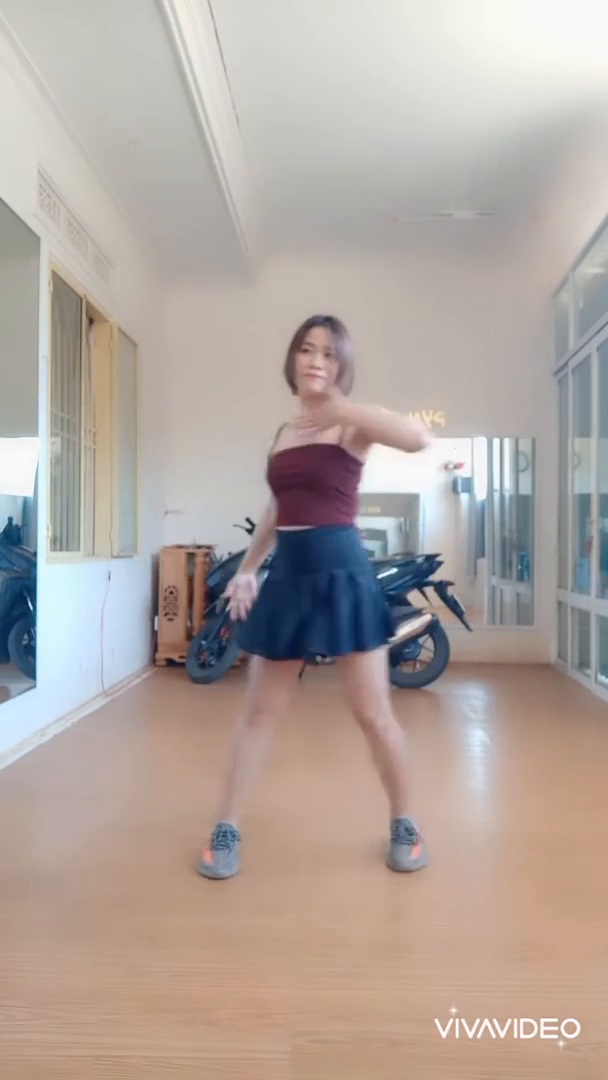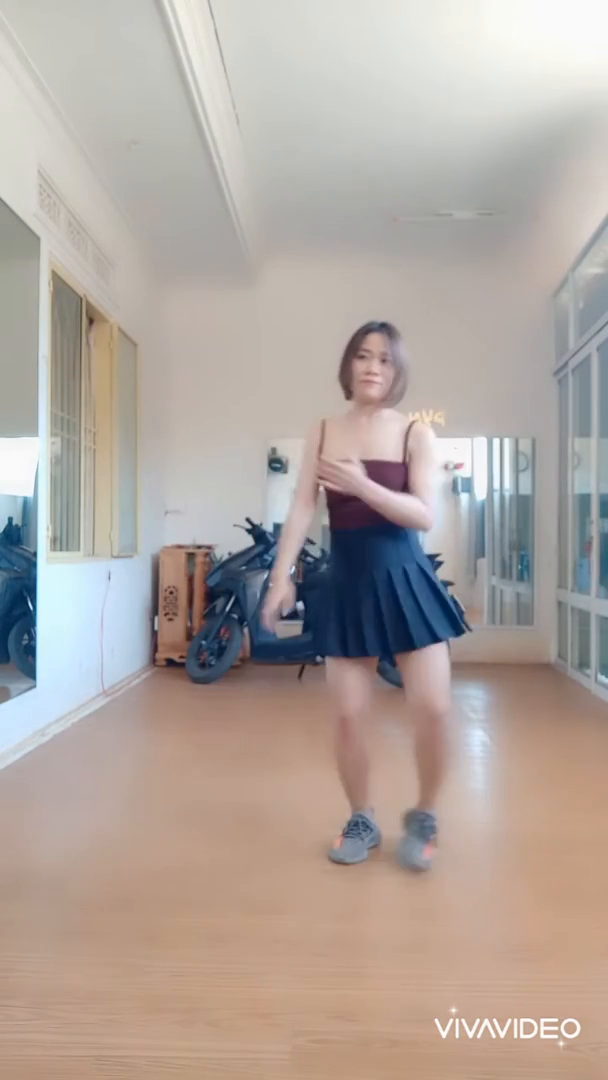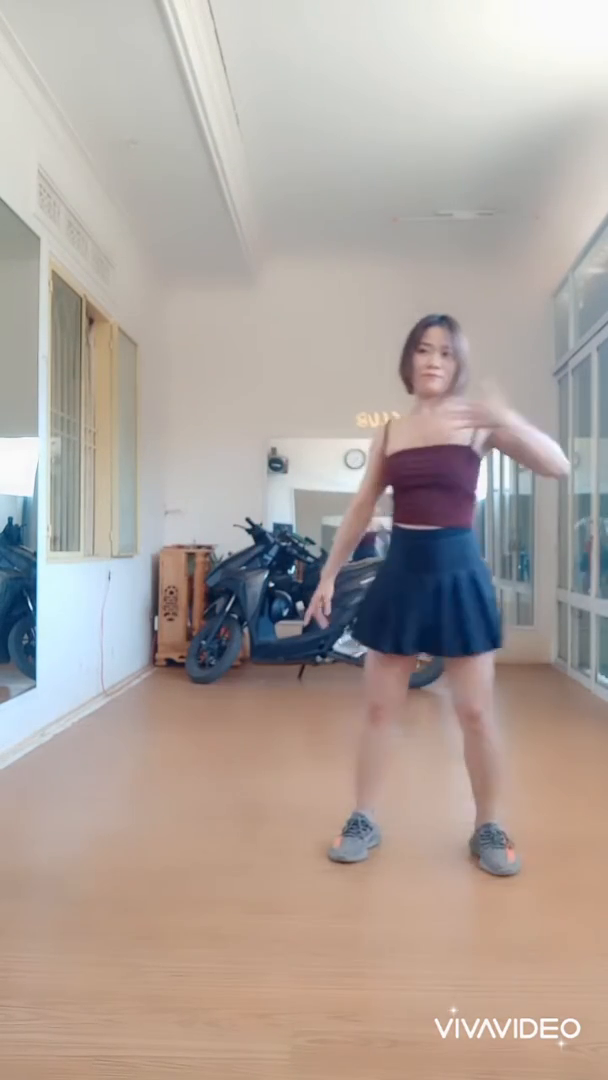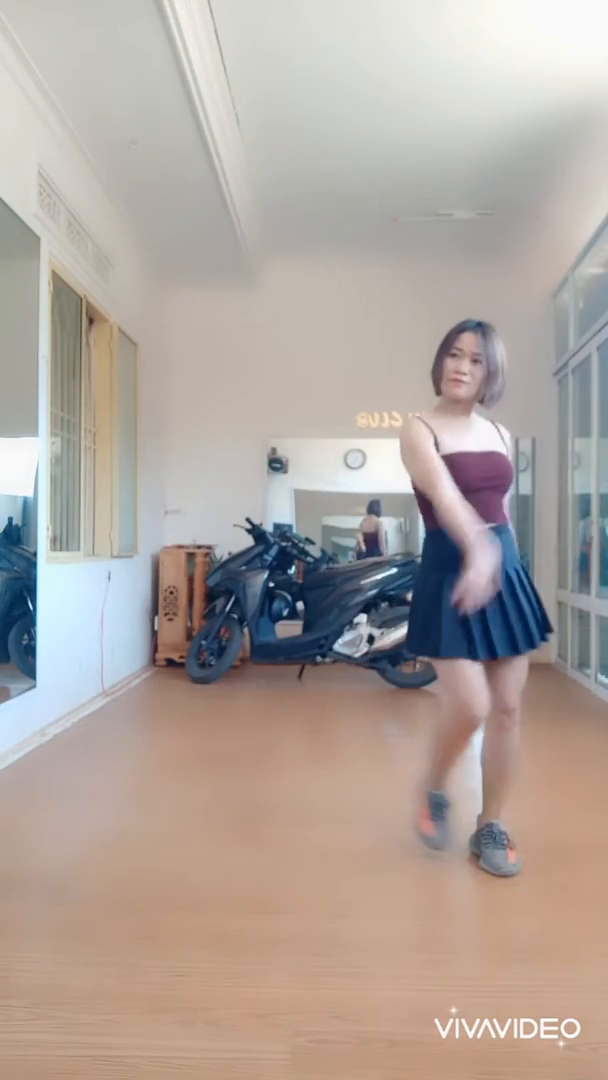
dt=0.5s
person 1, frame 1
left shoulder: (349, 424)
right shoulder: (285, 432)
left elbow: (417, 437)
left wrist: (345, 410)
right wrist: (245, 570)
left hip: (342, 575)
right hip: (289, 579)
left knee: (372, 714)
right knee: (259, 710)
left ankle: (404, 823)
right ankle: (228, 829)
person 1, frame 2
left shoulder: (413, 432)
right shoulder: (323, 433)
left elbow: (424, 514)
right elbow: (301, 509)
left wrist: (365, 488)
right wrist: (281, 575)
left hip: (404, 578)
right hip: (347, 582)
left knee: (433, 708)
right knee: (350, 715)
left ankle: (424, 816)
right ankle: (362, 820)
person 1, frame 3
left shoulder: (480, 422)
right shoulder: (390, 433)
left elbow: (557, 466)
right elbow: (361, 510)
left wrist: (510, 422)
right wrist: (327, 577)
left hip: (459, 575)
right hip: (401, 574)
left knee: (476, 714)
right knee: (379, 705)
left ankle: (488, 828)
right ankle: (362, 821)
person 1, frame 4
left shoulder: (499, 434)
right shoulder: (420, 429)
right elbow: (444, 498)
right wrist: (477, 551)
left hip: (507, 575)
right hip: (449, 577)
left knee: (507, 712)
right knee: (471, 707)
left ankle: (490, 826)
right ankle: (432, 791)
